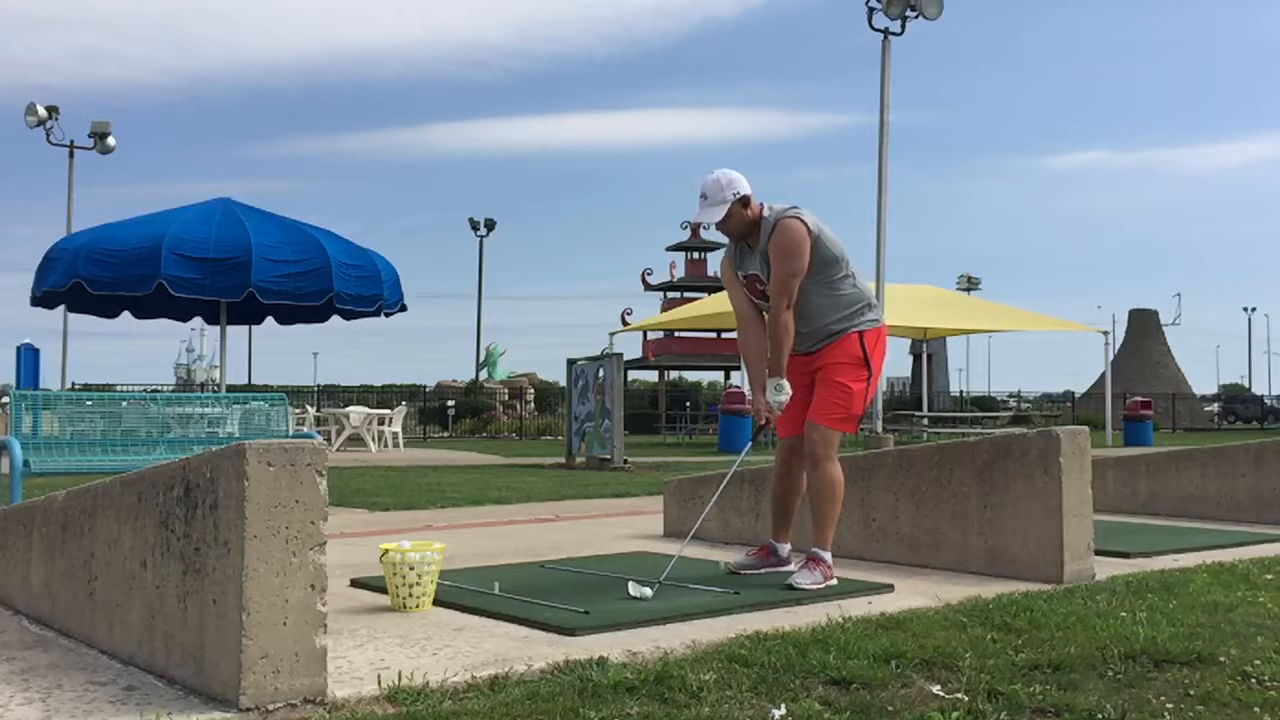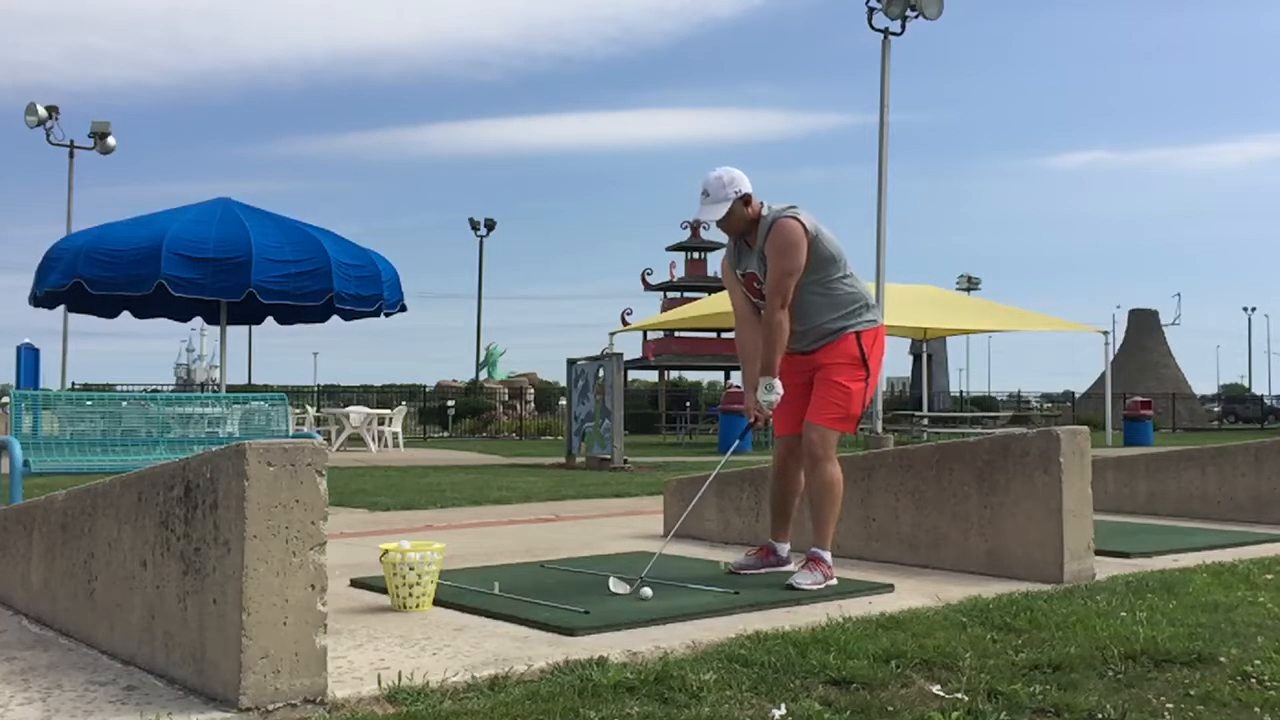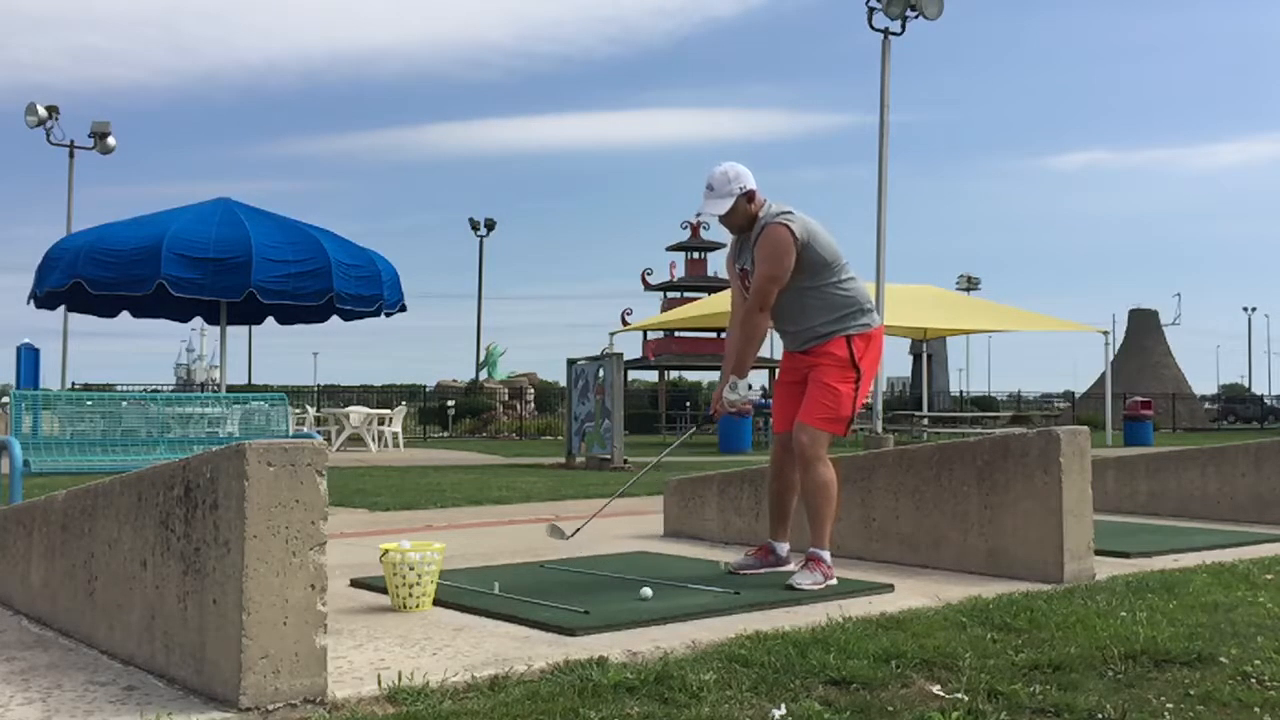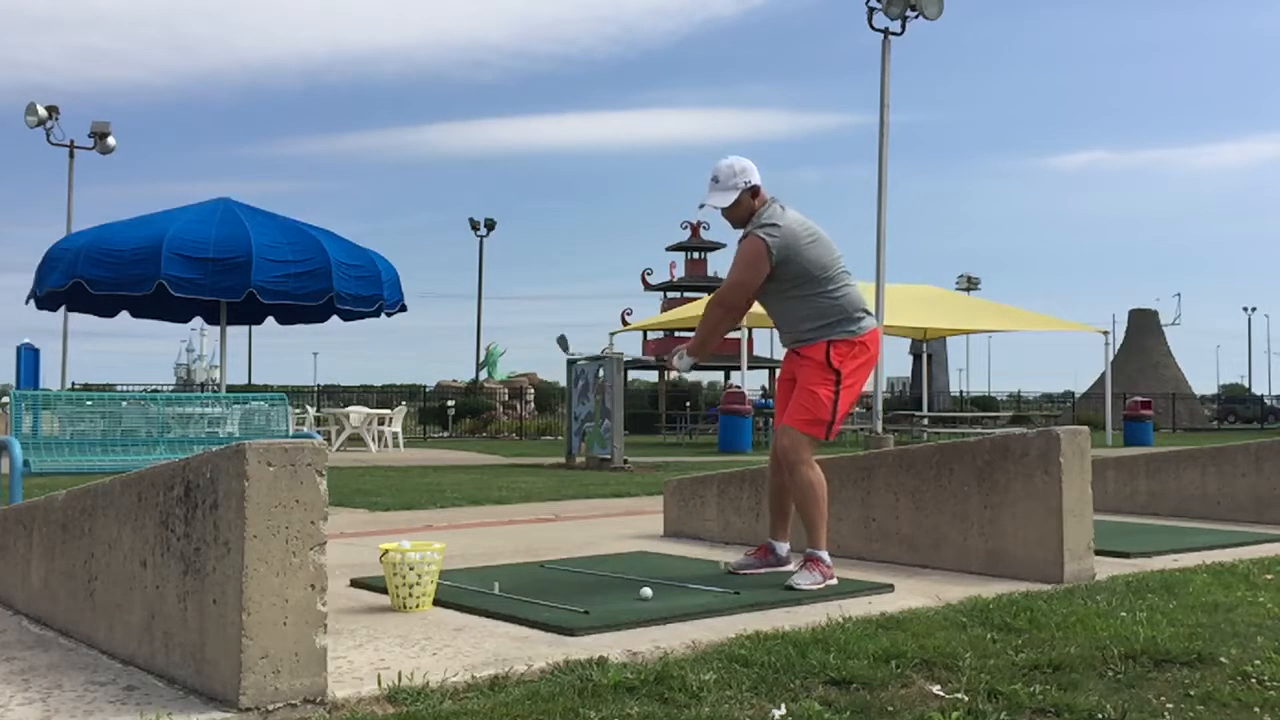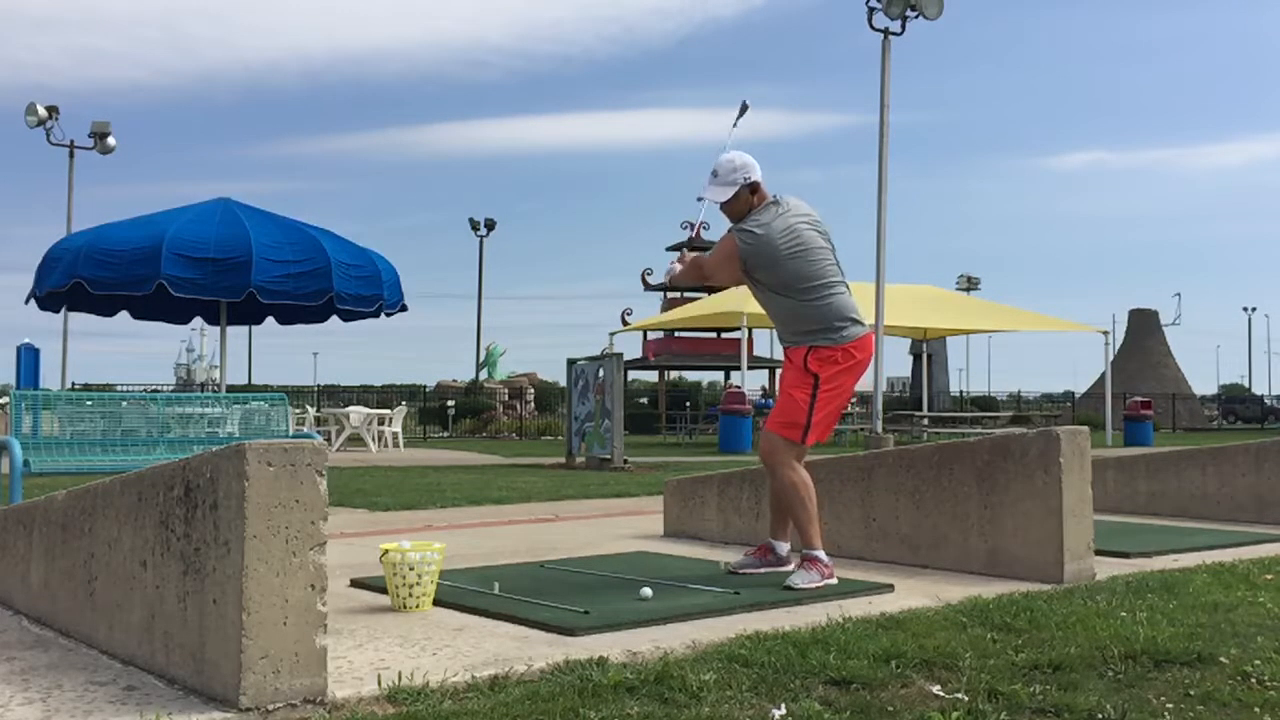
dt=1s
person 1, frame 1
left shoulder: (788, 228)
right shoulder: (732, 261)
left elbow: (782, 311)
right elbow: (750, 325)
left wrist: (777, 382)
right wrist: (758, 390)
left hip: (852, 338)
right hip: (804, 350)
left knee: (819, 446)
right knee: (789, 449)
left ankle: (822, 559)
right ankle: (778, 548)
person 1, frame 2
left shoulder: (786, 228)
right shoulder: (733, 259)
left elbow: (777, 310)
right elbow: (747, 324)
left wrist: (769, 381)
right wrist: (751, 389)
left hip: (850, 340)
right hip: (801, 350)
left knee: (817, 446)
right knee: (786, 449)
left ankle: (821, 559)
right ankle: (778, 548)
person 1, frame 3
left shoulder: (778, 231)
right shoulder: (738, 250)
left elbow: (758, 313)
right elbow: (739, 318)
left wrist: (738, 380)
right wrist: (725, 382)
left hip: (847, 342)
right hip: (801, 349)
left knee: (809, 445)
right knee: (783, 447)
left ankle: (820, 559)
right ankle: (777, 548)
person 1, frame 4
left shoulder: (763, 238)
right shoulder: (765, 226)
left elbow: (724, 303)
right elbow: (738, 305)
left wrist: (690, 353)
right wrist: (699, 347)
left hip: (841, 346)
right hip: (806, 347)
left knee: (795, 448)
right knee: (782, 448)
left ankle: (819, 560)
right ankle: (777, 548)
person 1, frame 5
left shoulder: (746, 239)
right shoulder: (795, 209)
left elbow: (701, 271)
left wrist: (678, 273)
right wrist: (694, 267)
left hip: (829, 352)
right hip: (817, 347)
left knee: (777, 449)
right knee: (782, 449)
left ankle: (817, 560)
right ankle: (778, 548)
